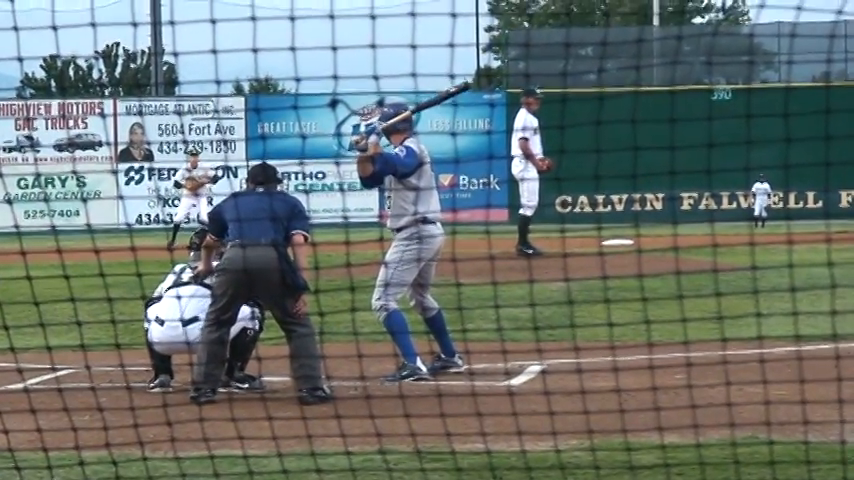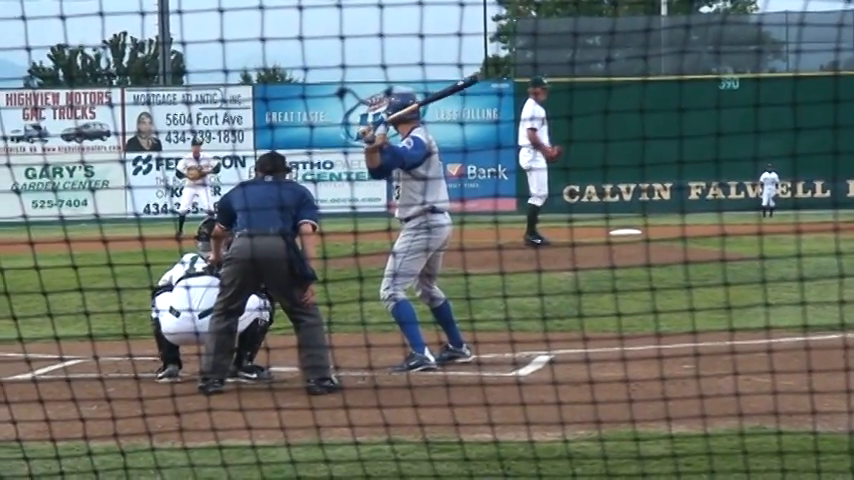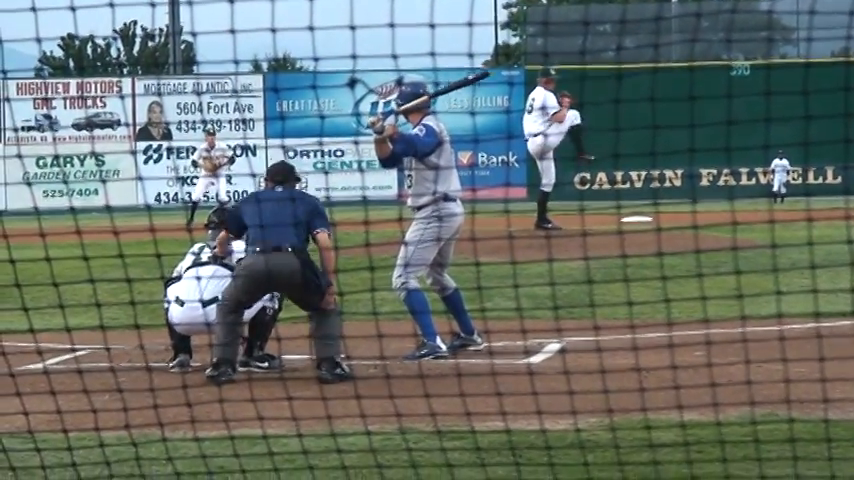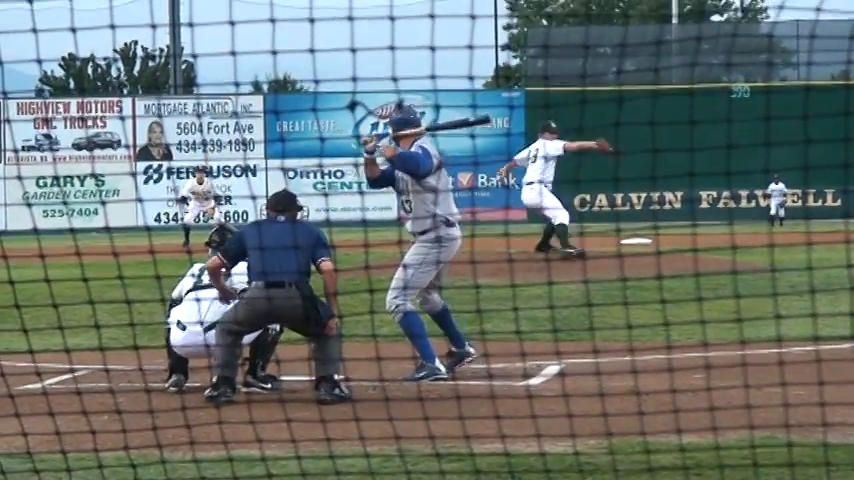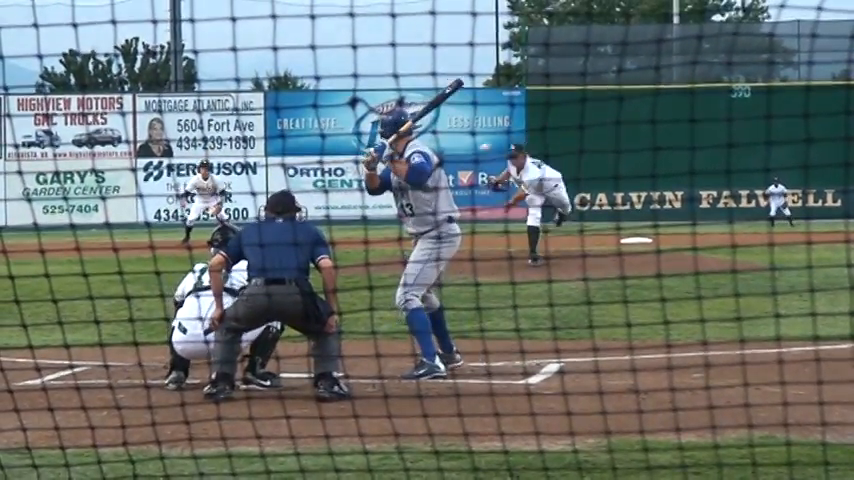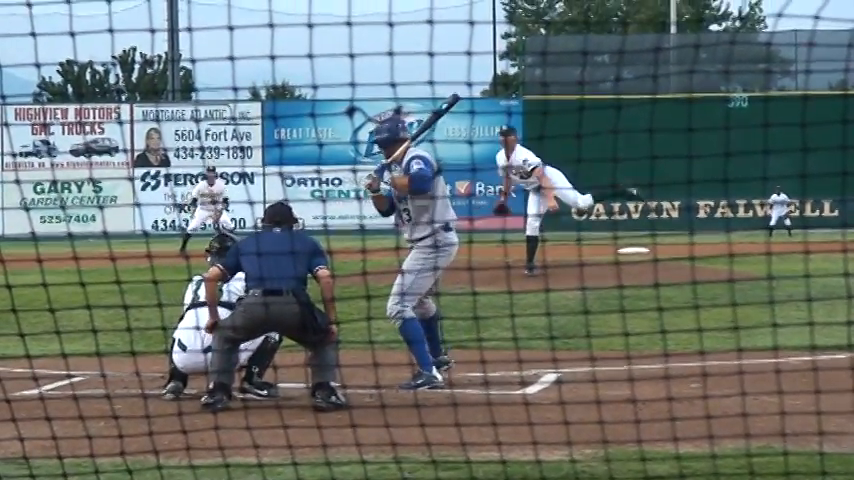
dt=0.5s
person 1, frame 1
left shoulder: (410, 150)
right shoulder: (401, 153)
left elbow: (388, 166)
right elbow: (369, 179)
left wrist: (373, 143)
right wrist: (363, 152)
left hip: (414, 235)
right hip: (427, 233)
left knee: (383, 300)
right knee: (421, 296)
left ankle: (412, 365)
right ankle: (450, 357)
person 1, frame 2
left shoulder: (418, 139)
right shoulder: (410, 142)
left elbow: (397, 159)
right elbow: (378, 170)
left wrist: (381, 137)
right wrist: (371, 143)
left hip: (422, 225)
right hip: (435, 223)
left knee: (391, 290)
right knee: (427, 286)
left ankle: (420, 354)
right ankle: (458, 347)
person 1, frame 3
left shoulder: (429, 127)
right shoulder: (422, 130)
left elbow: (411, 146)
right elbow: (388, 159)
left wrist: (391, 130)
right wrist: (379, 134)
left hip: (434, 214)
right hip: (447, 212)
left knee: (404, 278)
right knee: (437, 275)
left ankle: (432, 343)
right ankle: (469, 335)
person 1, frame 4
left shoulder: (422, 150)
right shoulder: (406, 157)
left elbow: (412, 164)
right elbow: (376, 180)
left wrist: (388, 151)
right wrist: (370, 154)
left hip: (435, 238)
right hip: (439, 237)
left knee: (397, 301)
right knee: (426, 294)
left ankle: (432, 365)
right ankle: (461, 348)
person 1, frame 5
left shoulder: (418, 153)
right shoulder: (398, 159)
left elbow: (418, 177)
right elbow: (375, 188)
left wrist: (392, 162)
right wrist: (371, 168)
left hip: (438, 235)
right hip: (431, 235)
left knee: (407, 297)
right knee: (423, 293)
left ankle: (431, 363)
right ankle: (448, 352)
person 1, frame 6
left shoulder: (417, 159)
right shoulder: (401, 166)
left elbow: (421, 183)
right elbow: (387, 210)
left wrist: (390, 179)
right wrist: (375, 190)
left hip: (433, 243)
right hip: (432, 243)
left knee: (398, 306)
right knee: (419, 300)
left ankle: (428, 373)
right ankle: (438, 356)
person 2, frame 1
left shoulder: (229, 203)
right shoulder: (290, 202)
left elbow: (210, 243)
right elbow: (298, 242)
left wrist: (205, 265)
right wrist: (301, 287)
left hip: (233, 260)
right hip: (272, 260)
left knee: (215, 323)
right knee: (298, 323)
left ankle: (203, 388)
right ankle: (311, 388)
person 2, frame 2
left shoulder: (238, 191)
right shoulder: (298, 191)
left elbow: (218, 233)
right elbow: (307, 232)
left wrist: (216, 255)
right wrist: (308, 276)
left hip: (241, 249)
right hip: (280, 249)
left knee: (223, 313)
right knee: (306, 313)
left ankle: (211, 378)
right ankle: (319, 378)
person 2, frame 3
left shoulder: (249, 201)
right shoulder: (309, 201)
left elbow: (223, 239)
right elbow: (324, 243)
left wrist: (221, 252)
right wrist: (330, 284)
left hip: (255, 263)
right hip: (293, 263)
left knee: (228, 307)
right knee: (325, 306)
left ankle: (223, 366)
right ankle: (329, 365)
person 2, frame 4
left shoulder: (249, 230)
right shoulder: (311, 231)
left elbow: (213, 265)
right elbow: (328, 270)
left wrist: (222, 289)
right wrist: (334, 313)
left hip: (257, 298)
right hip: (296, 298)
left knee: (226, 328)
right knee: (328, 330)
left ankle: (222, 386)
right ankle: (328, 385)
person 2, frame 5
left shoulder: (248, 231)
right shoulder: (309, 230)
left elbow: (215, 264)
right elbow: (327, 267)
left wrist: (218, 307)
right wrist: (333, 310)
left hip: (256, 295)
right hip: (296, 295)
left knee: (226, 326)
right knee: (328, 328)
left ankle: (221, 383)
right ankle: (327, 383)
person 2, frame 6
left shoulder: (245, 242)
right shoulder: (306, 241)
left elbow: (211, 277)
right elbow: (326, 280)
left wrist: (213, 316)
right wrist: (330, 320)
left hip: (254, 305)
right hip: (293, 306)
left knee: (223, 336)
right knee: (325, 338)
left ankle: (218, 393)
right ankle: (324, 393)
person 3, frame 1
left shoulder: (177, 270)
left elbow: (156, 298)
left hip: (160, 339)
right hip: (198, 337)
left knee: (152, 307)
right knee: (252, 312)
left ankle: (161, 376)
right ankle: (234, 376)
person 3, frame 2
left shoulder: (185, 260)
left elbow: (161, 287)
left hip: (172, 330)
left knee: (160, 299)
right knee: (263, 304)
left ankle: (169, 365)
right ankle: (242, 366)
person 3, frame 3
left shoulder: (195, 249)
right shoulder: (241, 247)
left elbow: (176, 278)
left hip: (181, 319)
left knee: (173, 287)
right knee: (271, 293)
left ankle: (181, 355)
right ankle: (253, 355)
person 3, frame 4
left shoulder: (196, 269)
right shoulder: (244, 268)
left elbow: (174, 300)
left hip: (182, 344)
left knee: (175, 312)
left ankle: (176, 376)
right ankle: (255, 375)
person 3, frame 5
left shoulder: (197, 269)
right shoulder: (245, 267)
left elbow: (178, 299)
left hip: (184, 345)
left knee: (180, 315)
left ankle: (177, 372)
right ankle: (254, 372)
person 3, frame 6
left shoulder: (195, 281)
right shoulder: (243, 279)
left hip: (184, 361)
left knee: (181, 328)
right knee: (271, 329)
left ankle: (175, 382)
right ankle: (251, 382)
person 4, frame 1
left shoulder: (529, 117)
right shoulder: (525, 117)
right elbow: (523, 146)
left wrist: (539, 160)
right wrist: (537, 163)
left hip: (528, 164)
right hip: (526, 165)
left knee: (529, 204)
right knee: (529, 204)
left ankle: (523, 243)
right ankle: (522, 244)
person 4, frame 2
left shoulder: (533, 107)
right shoulder: (534, 108)
right elbow: (531, 136)
left wrist: (548, 147)
right wrist: (547, 150)
left hip: (531, 154)
right hip: (533, 154)
left knee: (537, 195)
right knee: (540, 194)
left ankle: (531, 233)
right ankle: (531, 234)
person 4, frame 3
left shoulder: (534, 95)
right shoulder: (546, 95)
right elbow: (559, 119)
left wrist: (560, 105)
right wrist: (566, 107)
left hip: (534, 144)
right hip: (543, 140)
left knee: (548, 181)
right knee: (573, 116)
left ankle: (541, 219)
right ankle: (581, 153)
person 4, frame 4
left shoulder: (530, 149)
right shoulder: (548, 145)
left elbow: (513, 162)
right elbow: (571, 146)
left wrist: (505, 169)
right wrist: (597, 145)
left hip: (527, 193)
right hip: (538, 191)
left knee: (555, 218)
right knee: (562, 216)
left ankle: (543, 245)
right ankle: (566, 247)
person 4, frame 5
left shoulder: (532, 173)
right shoulder: (512, 163)
left elbow: (522, 195)
left wrist: (511, 203)
right wrist: (498, 180)
left hip: (552, 186)
right hip: (535, 192)
left knee: (565, 206)
right knee: (533, 218)
left ankle: (561, 213)
right ankle: (533, 254)
person 4, frame 6
left shoulder: (524, 155)
right shoulder: (500, 157)
left elbow: (542, 176)
right elbow: (507, 176)
left wrist: (550, 198)
right wrist: (503, 197)
left hip: (552, 182)
right hip: (535, 190)
left knee: (582, 202)
right knee: (532, 224)
left ankle: (621, 192)
right ankle: (530, 263)
